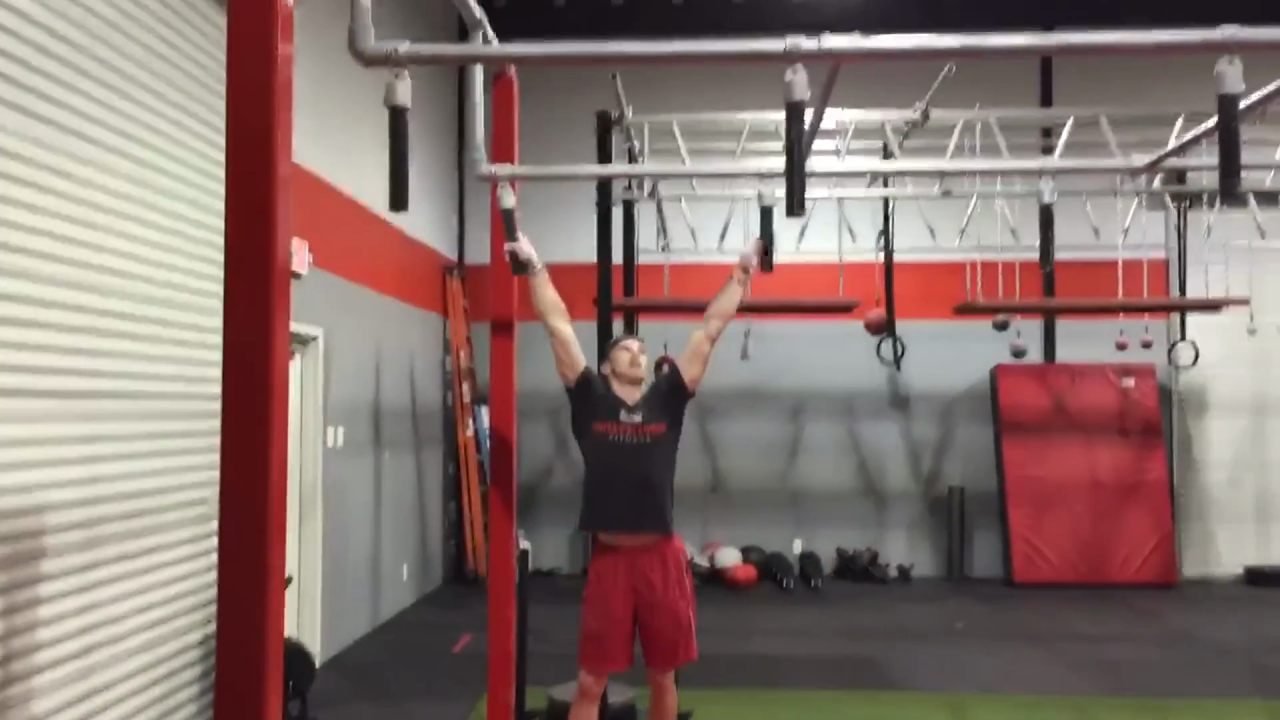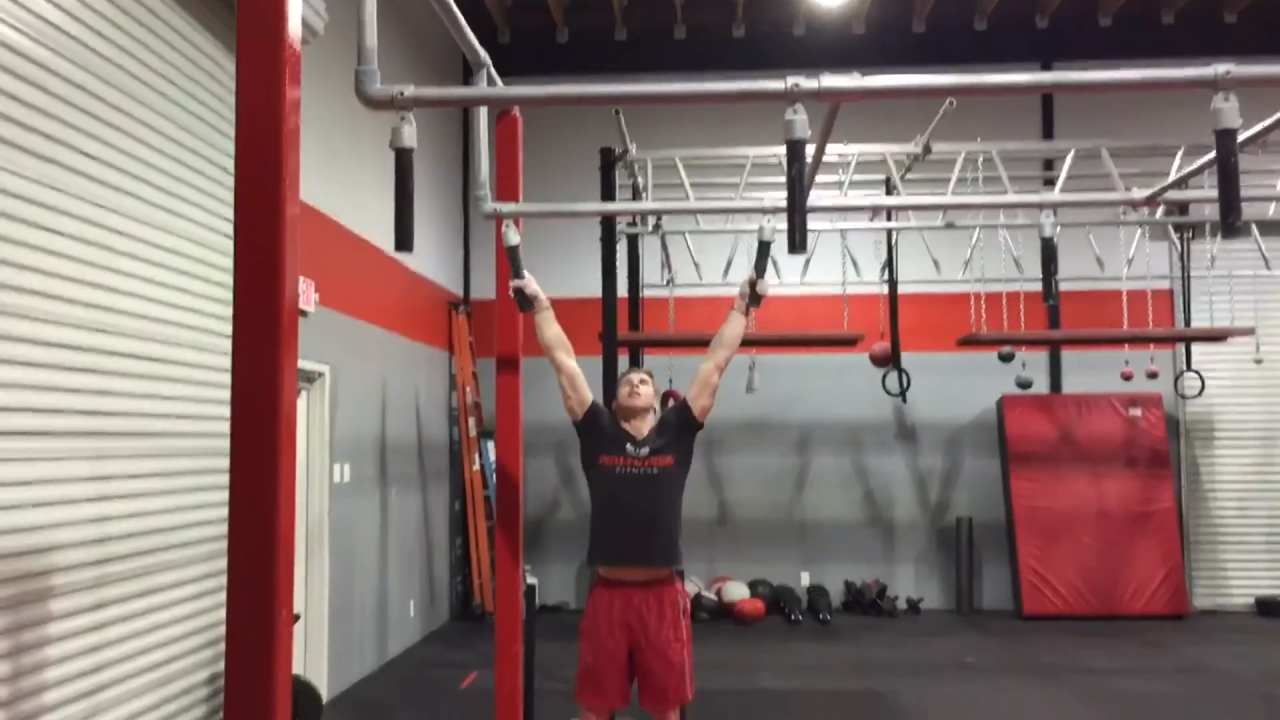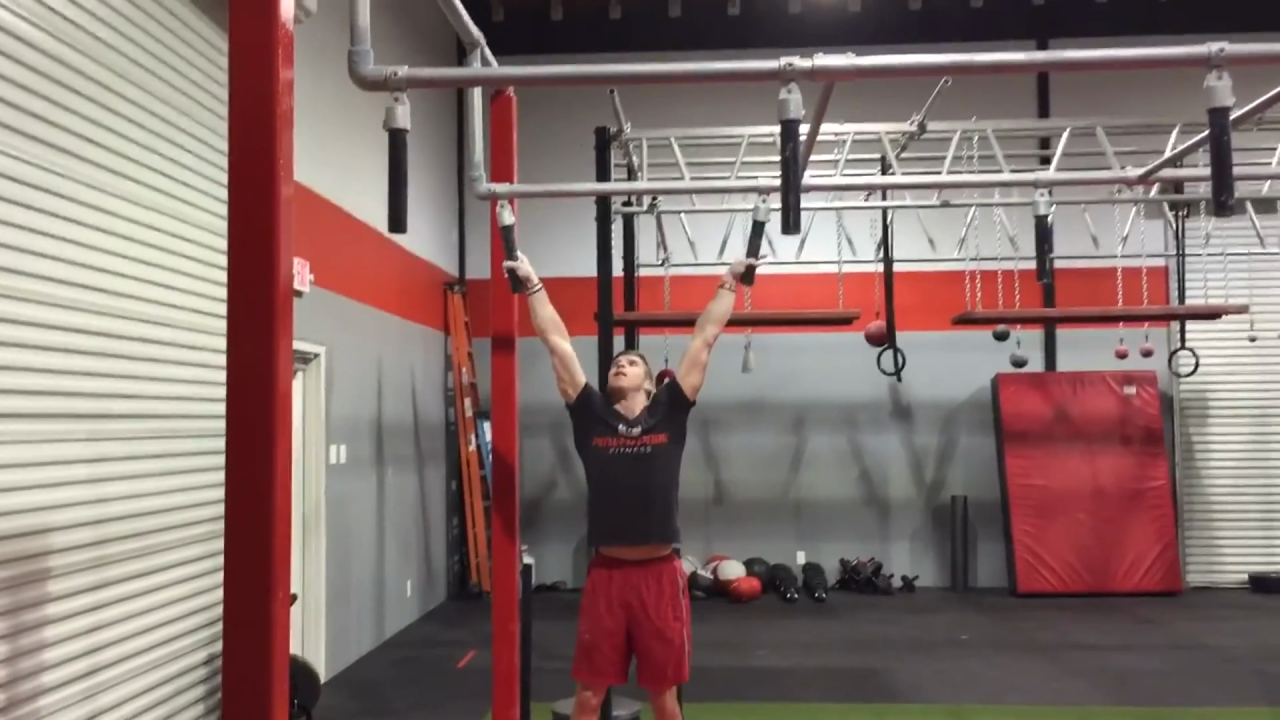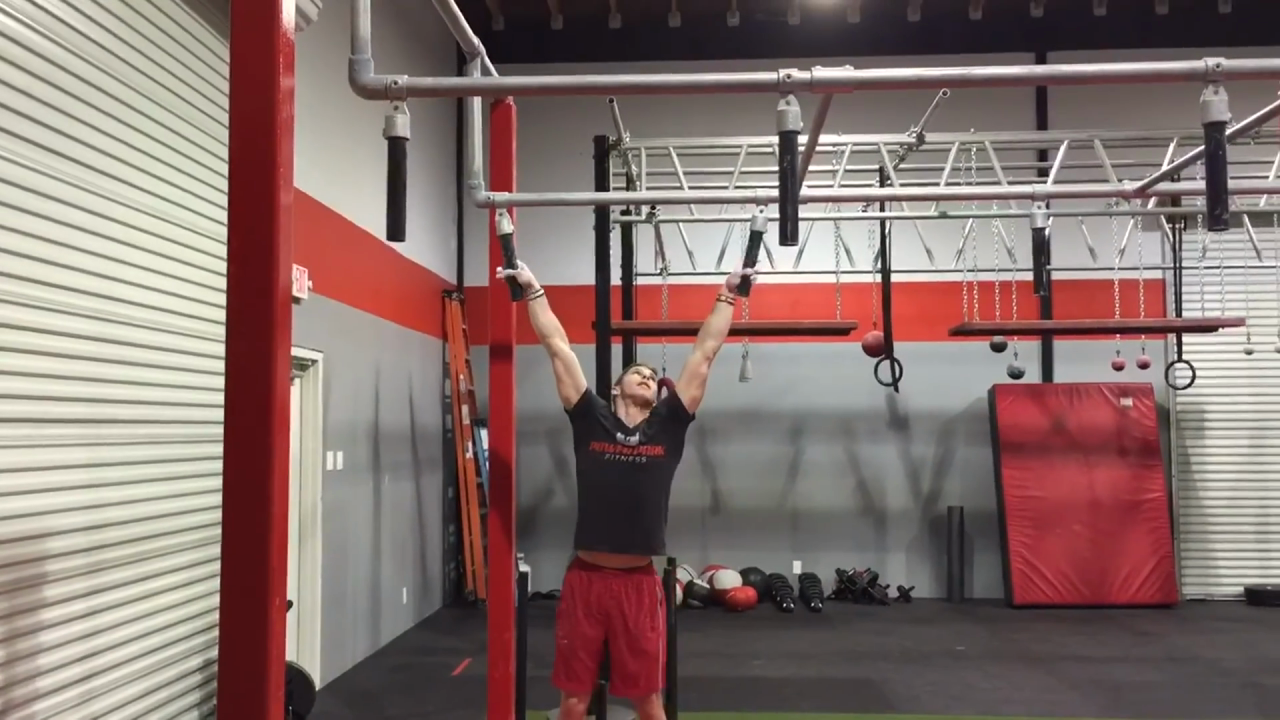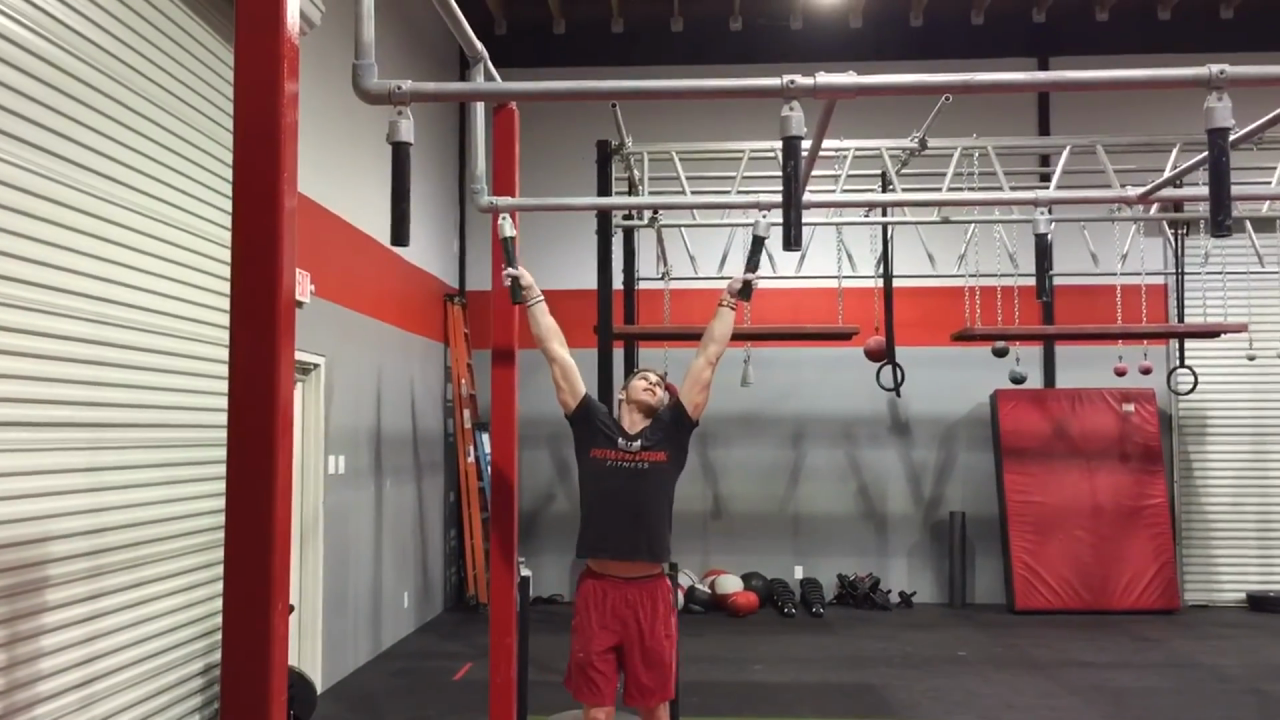
dt=0.7s
person 1, frame 1
left shoulder: (667, 399)
right shoulder: (590, 399)
left elbow: (708, 331)
right elbow: (559, 327)
left wrist: (741, 272)
right wrist: (535, 266)
left hip: (661, 557)
right hip: (610, 559)
left knee: (663, 673)
right knee: (591, 679)
person 1, frame 2
left shoulder: (676, 433)
right shoulder: (598, 433)
left elbow: (716, 363)
right elbow: (564, 361)
left wrist: (740, 305)
right wrist: (539, 301)
left hip: (661, 594)
right hip: (608, 593)
person 1, frame 3
left shoulder: (669, 413)
right shoulder: (591, 414)
left elbow: (704, 339)
right elbow: (558, 343)
left wrist: (729, 281)
right wrist: (532, 283)
left hip: (659, 573)
right hip: (606, 574)
person 1, frame 4
left shoulder: (668, 425)
right shoulder: (590, 420)
left elbow: (705, 352)
right elbow: (558, 348)
left wrist: (728, 295)
right wrist: (532, 289)
left hip: (638, 583)
right hip: (585, 579)
person 1, frame 5
left shoulder: (672, 432)
right shoulder: (592, 426)
left elbow: (708, 357)
right elbow: (556, 353)
left wrist: (728, 300)
right wrist: (532, 292)
left hip: (650, 591)
right hip: (597, 590)
